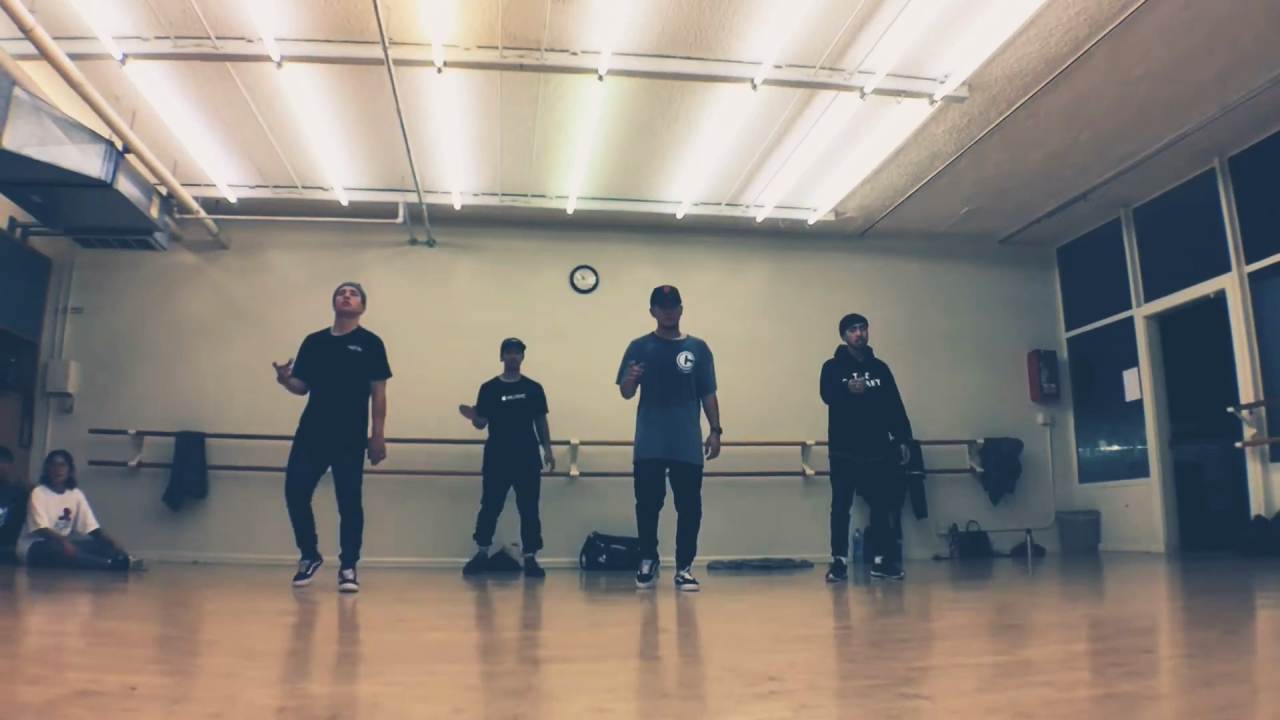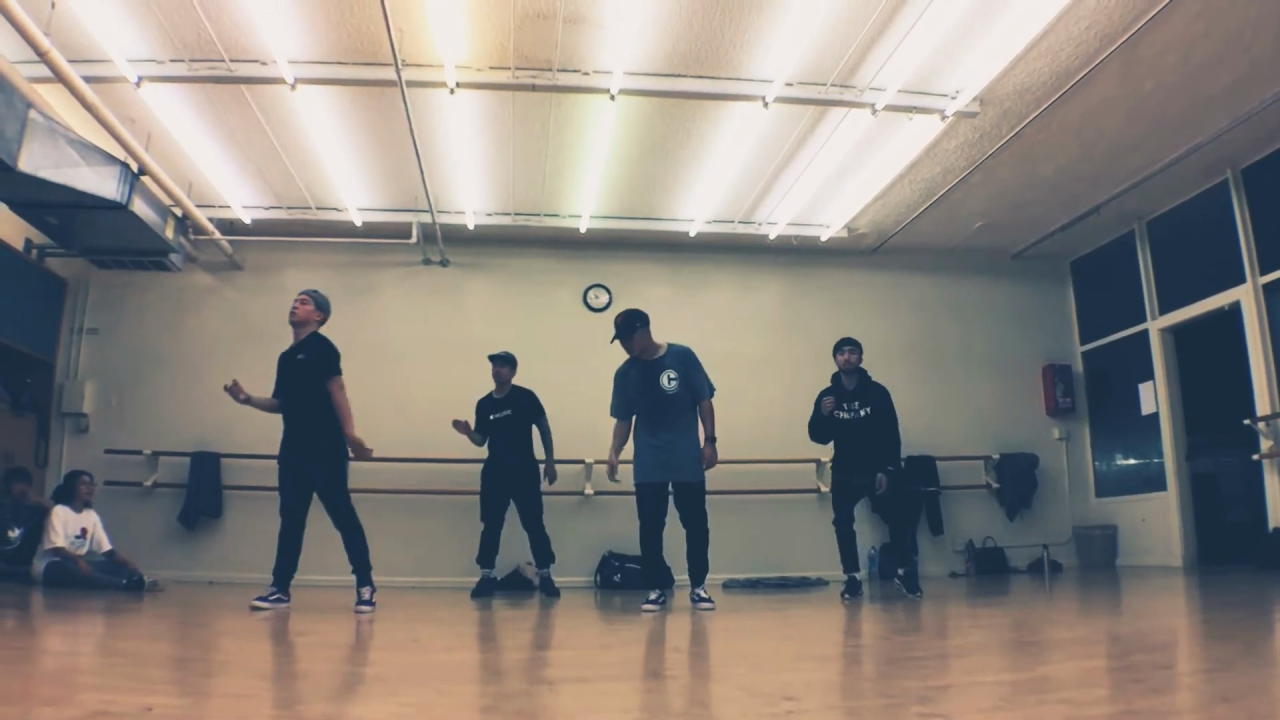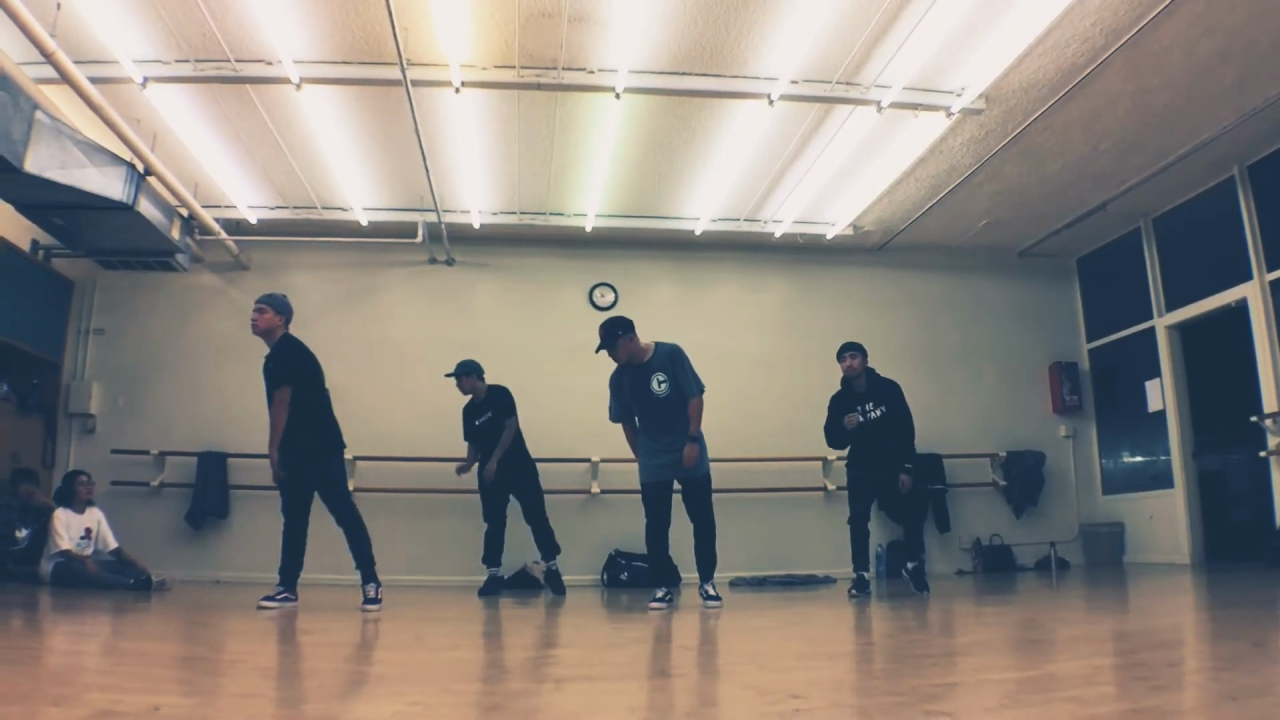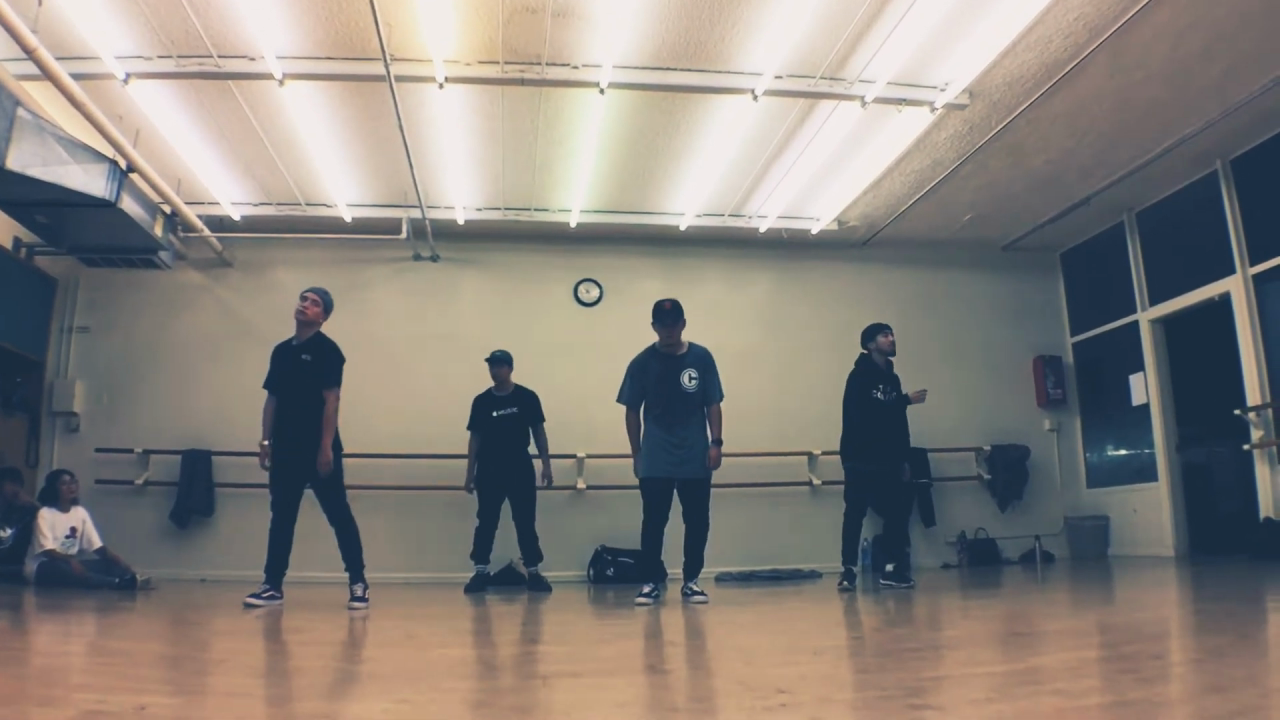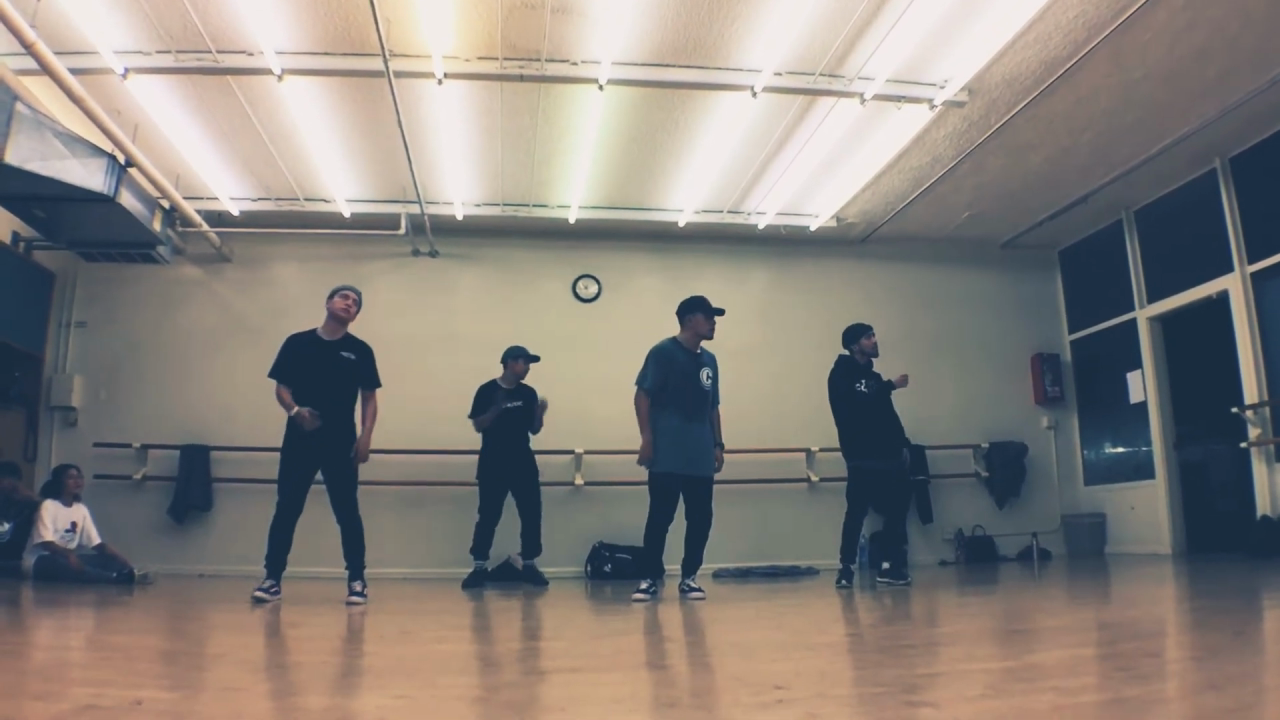
dt=1s
person 1, frame 1
left shoulder: (370, 343)
right shoulder: (313, 342)
left elbow: (378, 392)
right elbow: (302, 387)
left wrist: (378, 435)
right wrist: (285, 379)
left hip: (350, 437)
right hip: (311, 432)
left knee: (349, 501)
right knee: (296, 492)
left ankle: (348, 568)
right ankle: (310, 556)
person 1, frame 2
left shoulder: (322, 347)
right shoulder: (286, 357)
left elbow: (337, 390)
left wrist: (350, 434)
right wrist: (248, 399)
left hip: (326, 450)
right hip: (293, 450)
left knee: (344, 516)
right knee: (291, 518)
left ankle: (365, 586)
right ankle: (280, 588)
person 1, frame 3
left shoulder: (288, 351)
right shoulder: (276, 357)
left elbow: (282, 405)
left wrist: (273, 452)
right wrist: (279, 453)
left hip: (321, 447)
right hip: (295, 450)
left knee: (344, 512)
right knee: (294, 518)
left ankle: (371, 583)
right ankle: (287, 588)
person 1, frame 4
left shoulder: (327, 349)
right shoulder: (280, 351)
left elbow: (331, 400)
right elbow: (272, 400)
left wrist: (326, 447)
right wrist: (266, 442)
left hip: (319, 449)
right hip: (285, 449)
left knee: (339, 514)
right knee: (281, 517)
left ankle: (358, 583)
right ankle: (273, 585)
person 1, frame 5
left shoulder: (360, 350)
right shoulder: (297, 343)
left elbow: (369, 398)
right elbow: (282, 386)
left wrist: (366, 435)
right wrist: (295, 411)
left hip: (341, 444)
right hip: (299, 441)
left knee: (347, 512)
right knee: (286, 510)
left ankle: (357, 580)
right ankle: (272, 579)
person 2, frame 1
left shoulder: (698, 348)
right shoulder: (640, 347)
left elbow: (708, 393)
right elbow: (626, 393)
left wrist: (715, 430)
right wrist: (630, 379)
left hip: (687, 444)
right hip: (649, 442)
left knee: (690, 507)
right knee: (648, 503)
left ankle: (684, 568)
right ankle: (648, 559)
person 2, frame 2
left shoulder: (683, 357)
right shoulder: (625, 373)
left elbow: (704, 401)
right elbow: (624, 420)
left wrist: (709, 441)
right wrist: (614, 454)
left hip: (687, 459)
right hip: (648, 464)
left knee: (696, 524)
right knee: (650, 527)
left ankle: (698, 586)
right ankle: (656, 588)
person 2, frame 3
left shoulder: (671, 355)
right shoulder: (619, 378)
left elbow: (695, 397)
left wrist: (692, 440)
right wrist: (641, 456)
left hip: (689, 453)
right hip: (653, 461)
left knee: (703, 520)
right knee: (656, 525)
left ankle: (707, 582)
right ankle: (663, 586)
person 2, frame 4
left shoulder: (702, 358)
right shoulder: (642, 363)
left elbow: (713, 404)
right elbow: (632, 411)
left wrist: (716, 443)
right wrist: (636, 454)
left hip: (696, 458)
right hip: (656, 459)
left knee: (698, 521)
right knee: (653, 521)
left ankle: (691, 581)
right ankle: (651, 582)
person 2, frame 5
left shoulder: (709, 359)
right shoulder: (663, 352)
right elbow: (643, 396)
left wrist: (718, 445)
right wrist: (647, 438)
left hip: (700, 456)
right hip: (667, 455)
left knee: (701, 518)
right knee: (660, 516)
left ankle: (689, 577)
right ankle: (650, 578)
person 3, frame 1
left shoulder: (880, 368)
right shoulder: (833, 367)
left elbow: (895, 406)
right elbow: (827, 395)
left wrist: (902, 439)
right wrist: (847, 389)
left hip: (877, 450)
right hip: (843, 451)
left knee: (882, 505)
right knee: (841, 506)
left ankle: (880, 559)
right ankle: (839, 560)
person 3, frame 2
left shoulder: (877, 392)
right shoulder: (827, 396)
left elbow: (891, 433)
right elbow: (819, 436)
left wrist: (887, 469)
right wrist: (822, 415)
left hip: (879, 470)
right hip: (845, 472)
left knee: (897, 519)
right knee: (842, 522)
left ankle: (905, 572)
right ankle: (852, 578)
person 3, frame 3
left shoulder: (889, 389)
right shoulder: (839, 400)
left elbow: (906, 429)
right elbow: (835, 442)
left wrist: (906, 468)
right wrist: (843, 428)
left hip: (894, 466)
right hip: (860, 471)
left knee: (912, 515)
right knee: (858, 520)
left ankle: (914, 566)
right ankle: (861, 576)
person 3, frame 4
left shoulder: (892, 378)
right shoulder: (860, 376)
left elbow: (899, 420)
right elbow: (867, 413)
left wrist: (903, 458)
right wrist: (906, 401)
left hip: (887, 459)
right hip: (859, 458)
left knee: (898, 512)
right knee: (855, 513)
left ankle: (892, 568)
right ankle: (849, 570)
person 3, frame 5
left shoulder: (875, 377)
right shoulder: (841, 374)
left elbow: (889, 414)
right elbow: (855, 406)
left wrist: (902, 444)
right wrist: (890, 386)
left hip: (888, 455)
right hip: (862, 457)
left knee: (897, 509)
right knee: (857, 511)
left ankle: (889, 566)
right ankle: (847, 567)
person 4, frame 1
left shoulder: (534, 388)
right shoulder: (489, 388)
left elbow: (541, 421)
right elbow: (481, 423)
left wrist: (547, 449)
right wrist: (472, 417)
left hip: (527, 457)
right hip: (497, 457)
left knee: (529, 508)
right knee: (490, 506)
left ankle: (530, 557)
right ankle: (482, 553)
person 4, frame 2
left shoulder: (526, 397)
right shoulder: (484, 404)
left elbow: (544, 428)
right elbow: (481, 440)
left wrist: (550, 462)
right wrist: (468, 432)
left hip: (524, 470)
right hip: (494, 471)
left knee: (534, 523)
right knee: (491, 524)
left ankle: (545, 575)
right ankle: (487, 576)
person 4, frame 3
left shoulder: (500, 394)
right shoulder: (469, 410)
left elbow: (510, 428)
right elbow: (474, 444)
left wrist: (494, 460)
right wrist: (468, 464)
left hip: (520, 466)
right hip: (489, 472)
left knee: (537, 518)
right knee: (494, 523)
left ankle: (551, 568)
right ankle: (494, 575)
person 4, frame 4
left shoulder: (527, 398)
right shoulder: (481, 401)
left elbow: (538, 432)
right elbow: (475, 437)
left wrist: (546, 465)
right wrist: (470, 472)
left hip: (520, 469)
right hip: (489, 471)
left knee: (525, 523)
right knee: (486, 522)
left ankle: (533, 572)
right ankle: (481, 572)
person 4, frame 5
left shoulder: (528, 394)
right shoulder: (487, 391)
left elbow: (534, 429)
right elbow: (478, 425)
left wrist: (539, 414)
right wrist: (497, 409)
left hip: (523, 464)
right hip: (493, 464)
left knee: (532, 514)
right knee: (488, 516)
left ankle: (529, 565)
right ankle: (479, 567)
